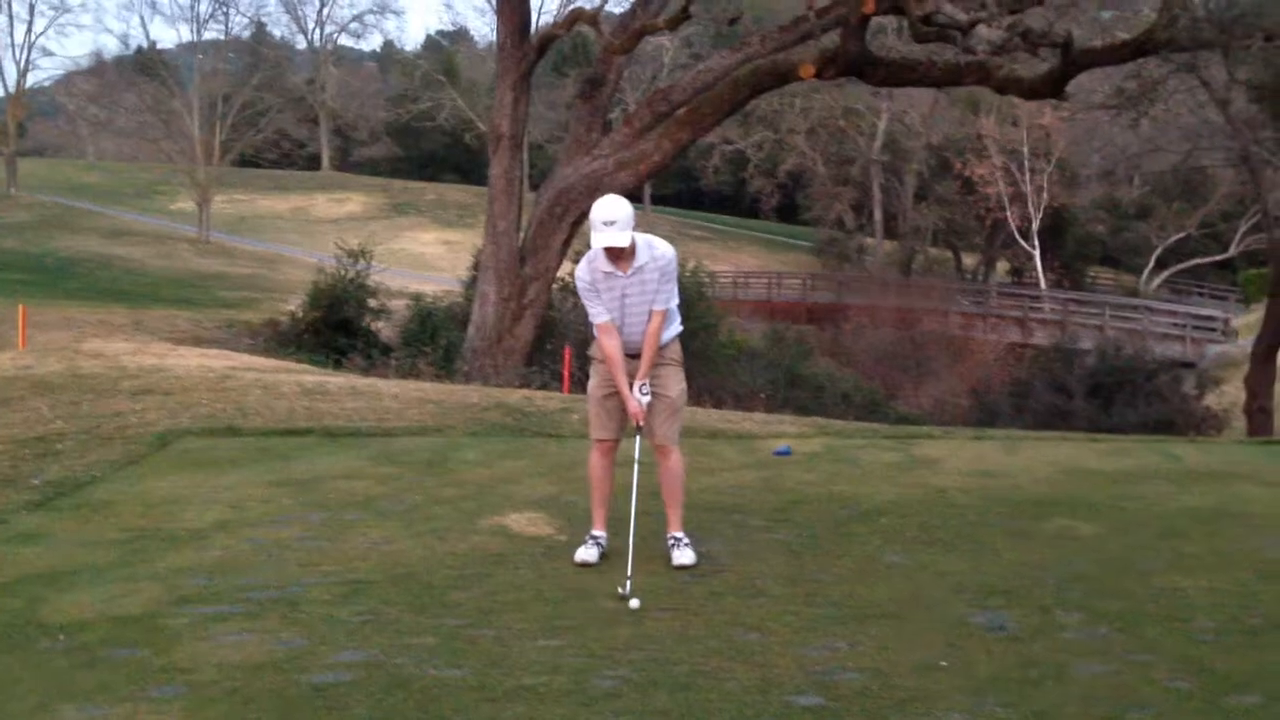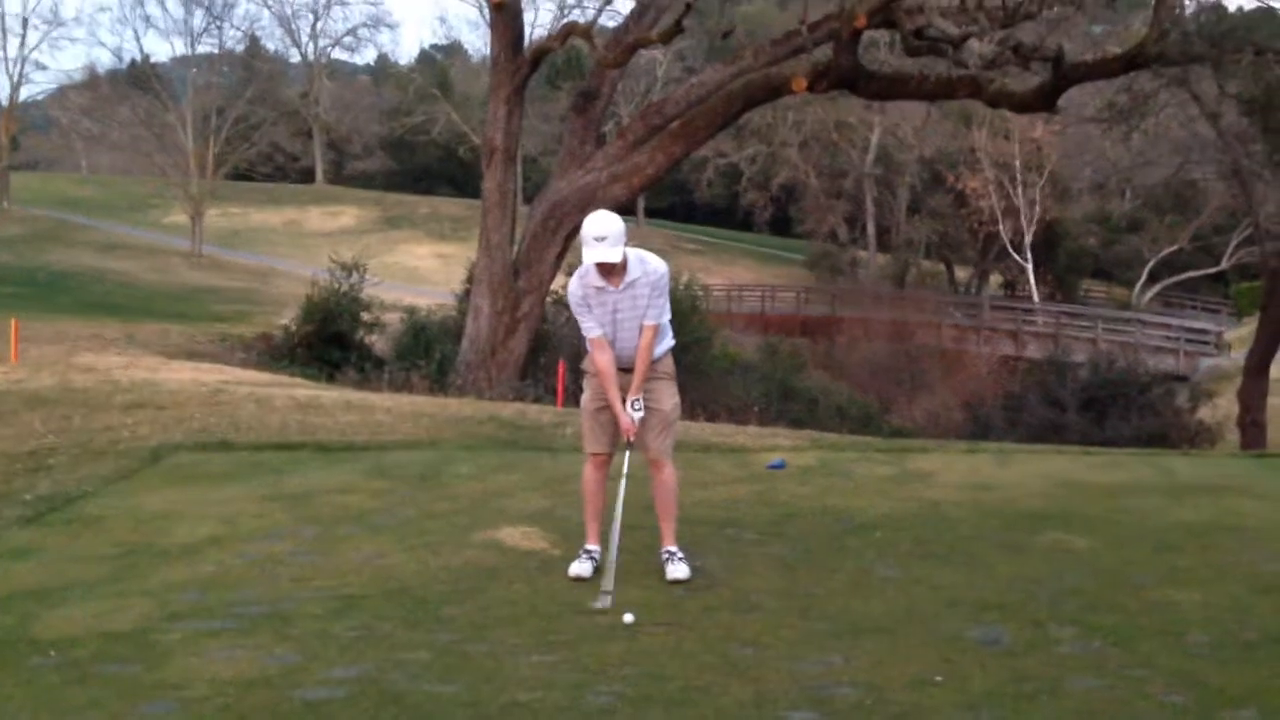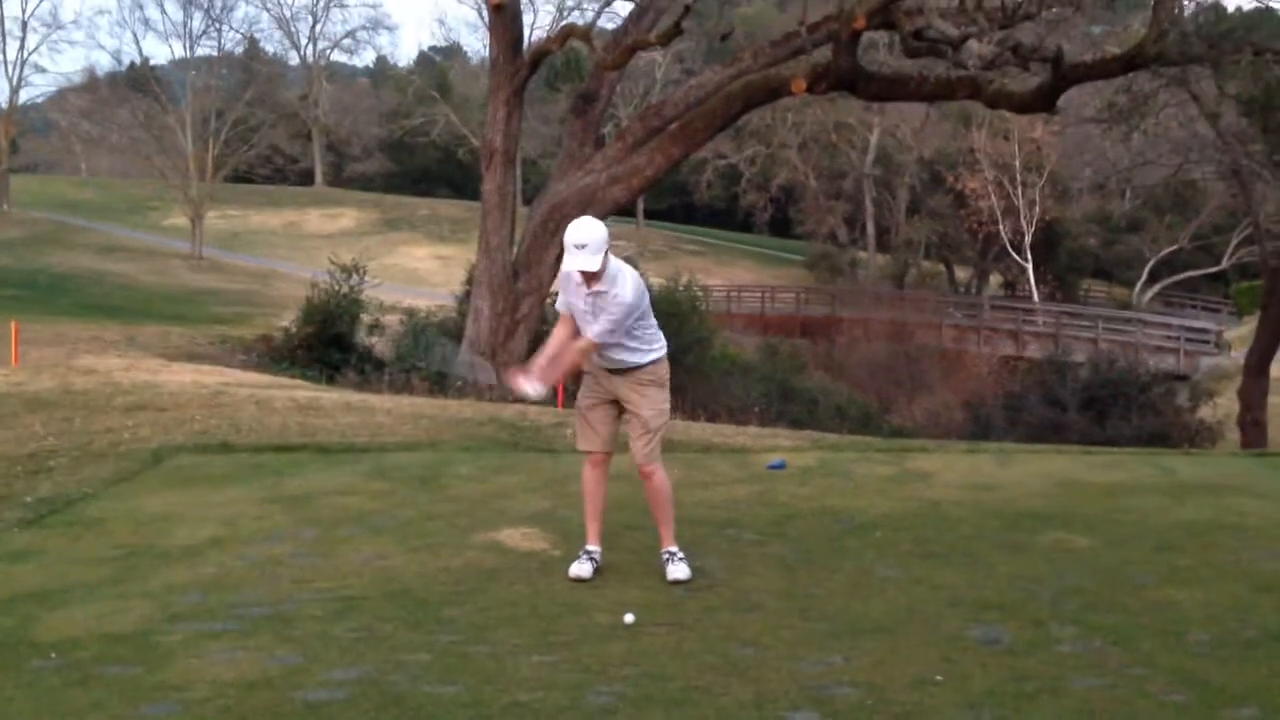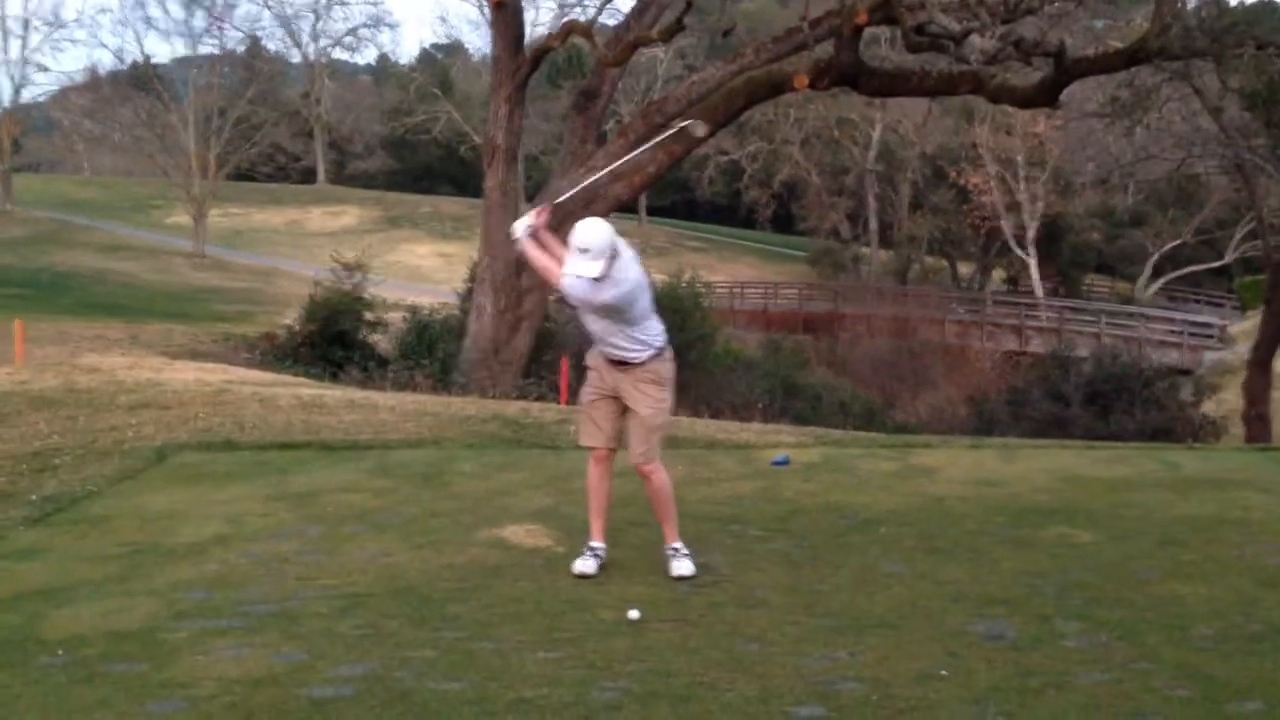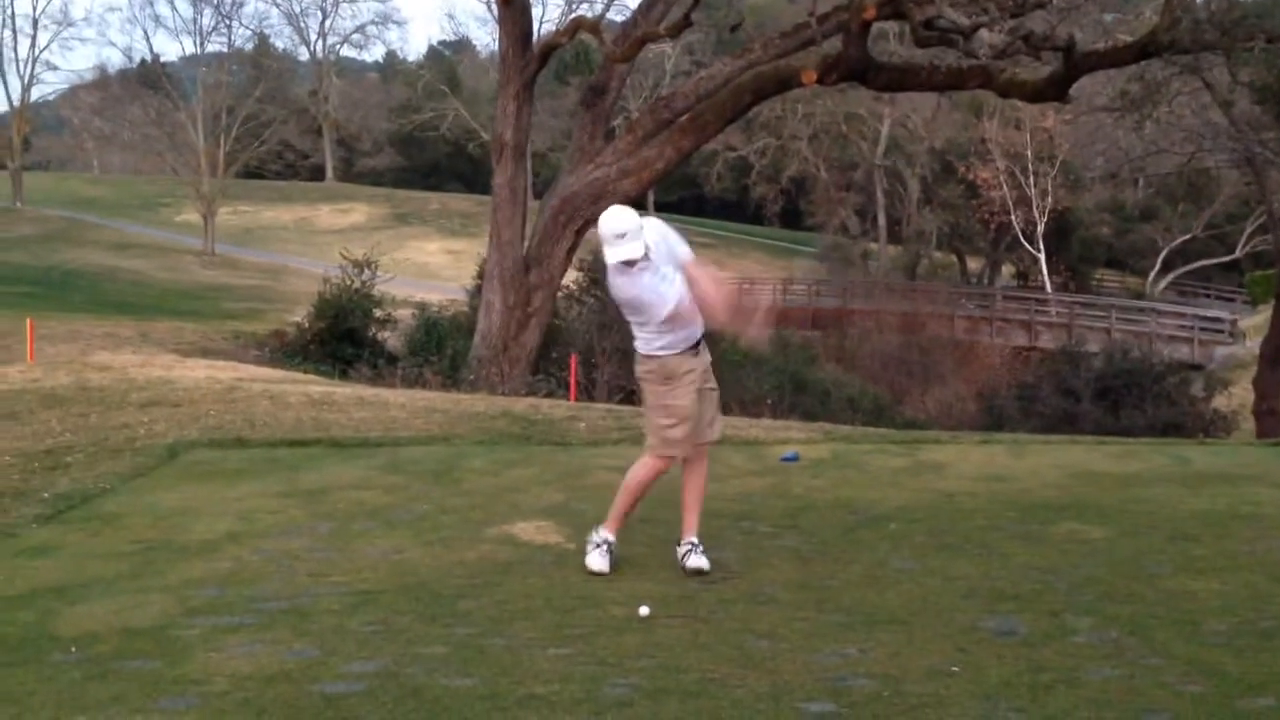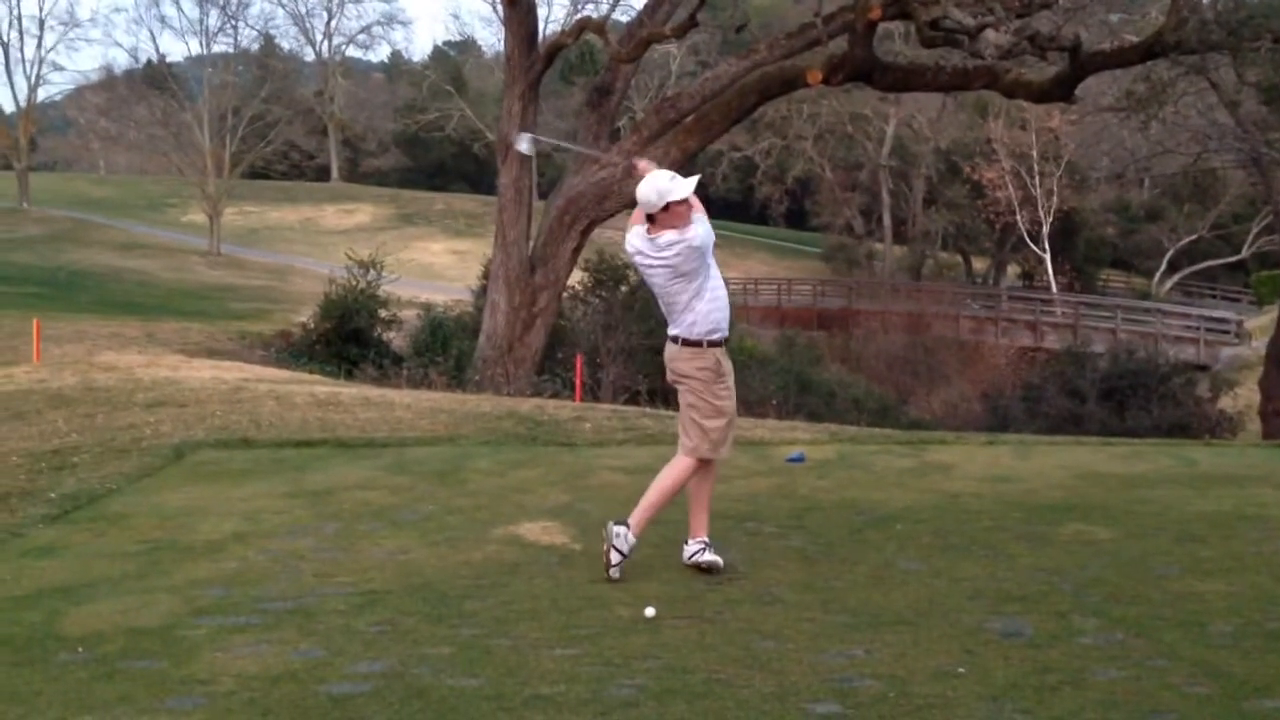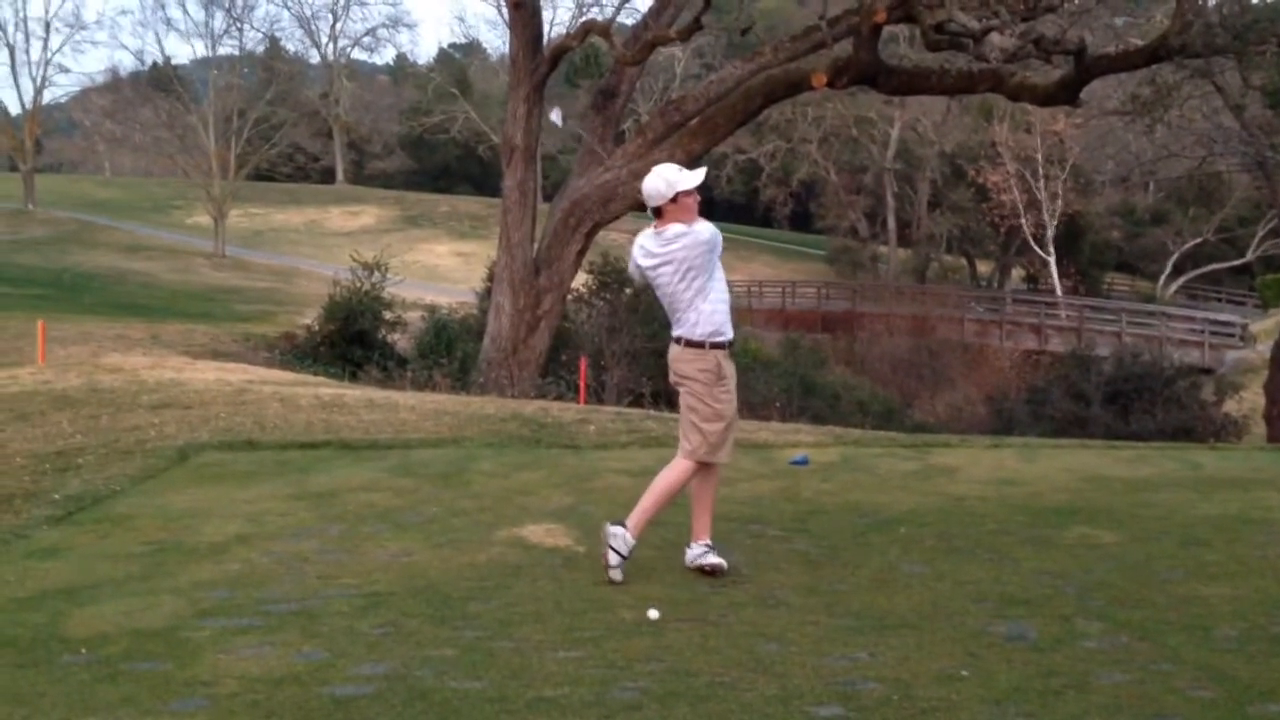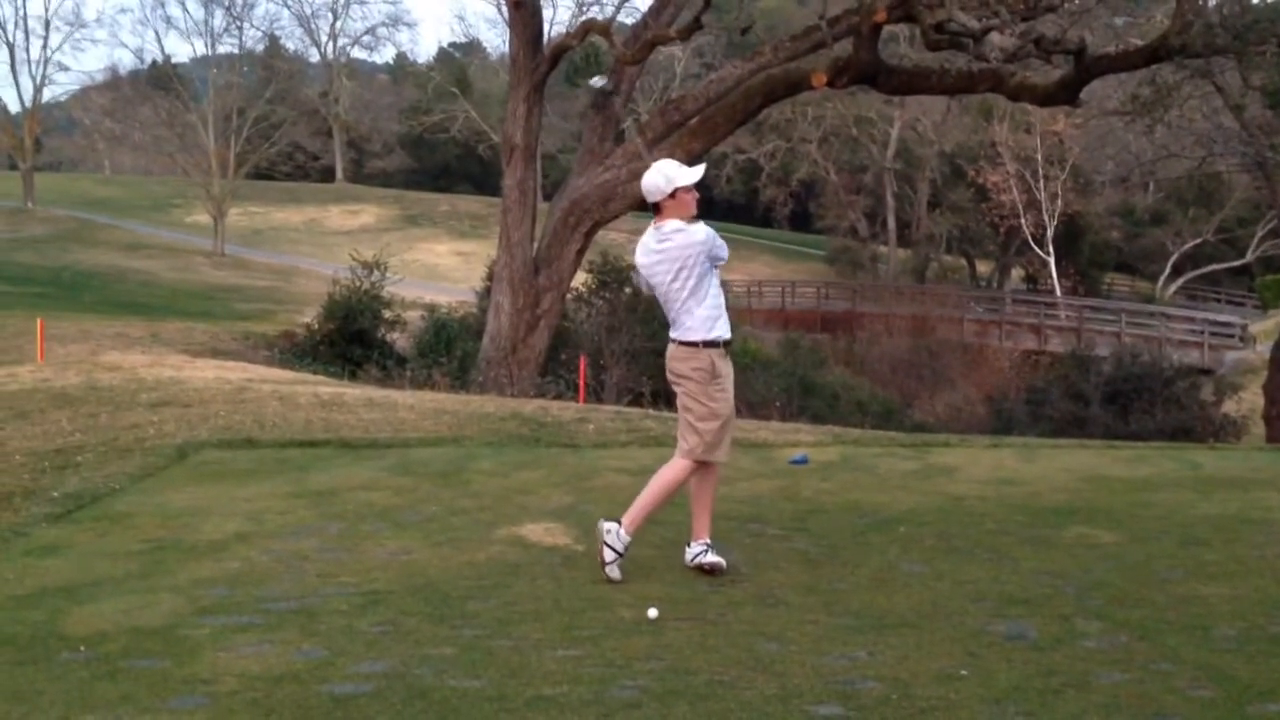
dt=0.4s
person 1, frame 1
left shoulder: (662, 255)
right shoulder: (587, 271)
left elbow: (657, 321)
right elbow: (607, 332)
left wrist: (642, 380)
right wrist: (626, 393)
left hip: (660, 353)
right hip: (611, 355)
left knee: (666, 445)
right knee: (603, 444)
left ankle: (676, 534)
right ankle: (597, 533)
person 1, frame 2
left shoulder: (654, 271)
right shoulder: (578, 286)
left elbow: (648, 337)
right elbow: (600, 348)
left wrist: (636, 395)
right wrist: (618, 409)
left hip: (653, 367)
right hip: (604, 369)
left knee: (659, 458)
right knee: (597, 458)
left ankle: (670, 548)
right ankle: (591, 547)
person 1, frame 3
left shoulder: (625, 291)
right shoulder: (570, 274)
left elbow: (586, 346)
right elbow: (566, 325)
left wrist: (543, 382)
right wrist: (535, 370)
left hip: (643, 373)
right hip: (597, 371)
left knee: (647, 465)
right knee: (595, 459)
left ankle: (670, 549)
right ankle: (592, 548)
person 1, frame 4
left shoulder: (615, 289)
right shoulder: (606, 247)
left elbow: (558, 277)
right elbow: (570, 268)
left wrist: (524, 240)
right wrist: (541, 232)
left hip: (646, 370)
right hip: (605, 362)
left knee: (646, 464)
right knee: (600, 455)
left ankle: (675, 545)
right ankle: (596, 544)
person 1, frame 5
left shoulder: (653, 229)
right shoulder: (624, 283)
left elbow: (697, 272)
right elbow: (682, 310)
left wrist: (730, 303)
right wrist: (736, 316)
left hip: (695, 352)
right hip: (664, 366)
left knee: (699, 450)
right knee: (661, 457)
left ankle: (689, 541)
right ankle: (606, 534)
person 1, frame 6
left shoulder: (637, 243)
right shoulder: (692, 242)
right elbow: (698, 209)
left wrist: (651, 181)
right wrist: (656, 176)
left hip: (689, 351)
right hip: (701, 356)
left knee: (707, 452)
right knee: (694, 455)
left ankle: (697, 541)
right ankle: (629, 530)
person 1, frame 7
left shoulder: (644, 246)
right shoulder: (703, 237)
left elbow: (637, 273)
left wrist: (657, 216)
right wrist: (669, 206)
left hip: (692, 351)
right hip: (706, 357)
left knee: (711, 452)
right knee: (694, 455)
left ankle: (700, 544)
right ankle: (626, 532)
person 1, frame 8
left shoulder: (646, 246)
right shoulder: (700, 236)
right elbow: (722, 257)
left hip: (692, 352)
right hip: (703, 356)
left knee: (710, 452)
right knee: (691, 455)
left ankle: (699, 543)
right ankle: (621, 529)
